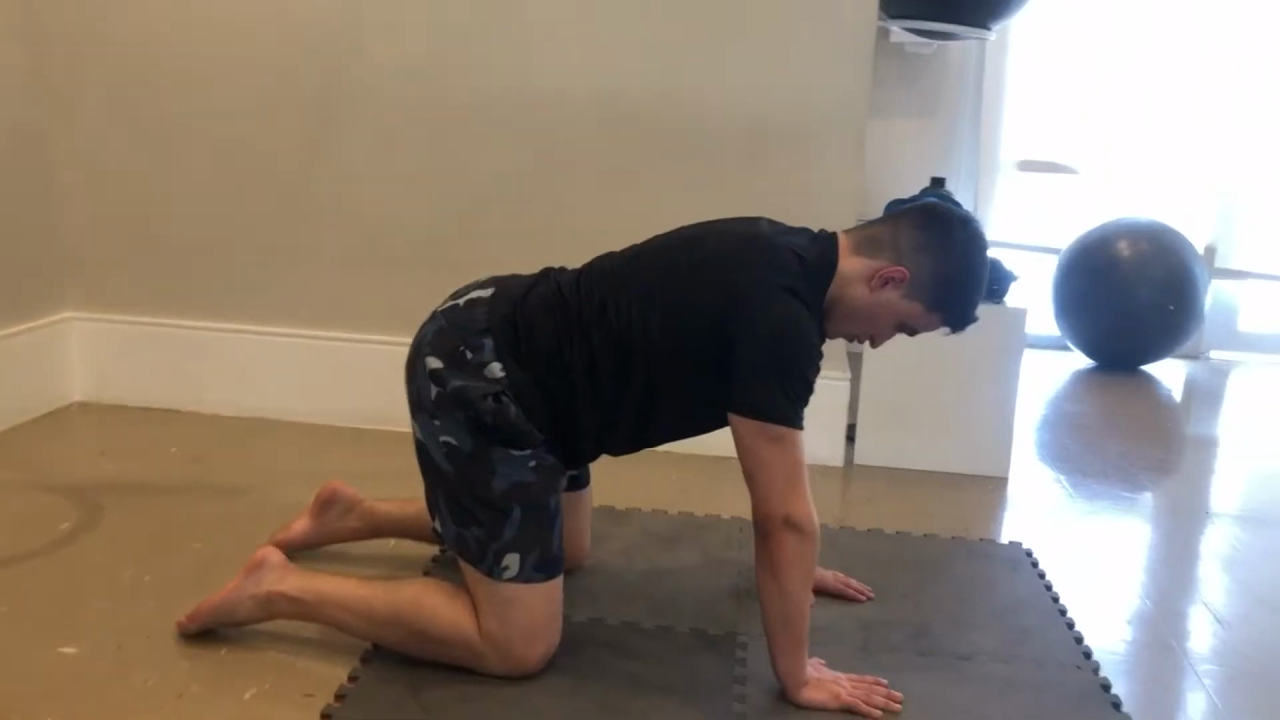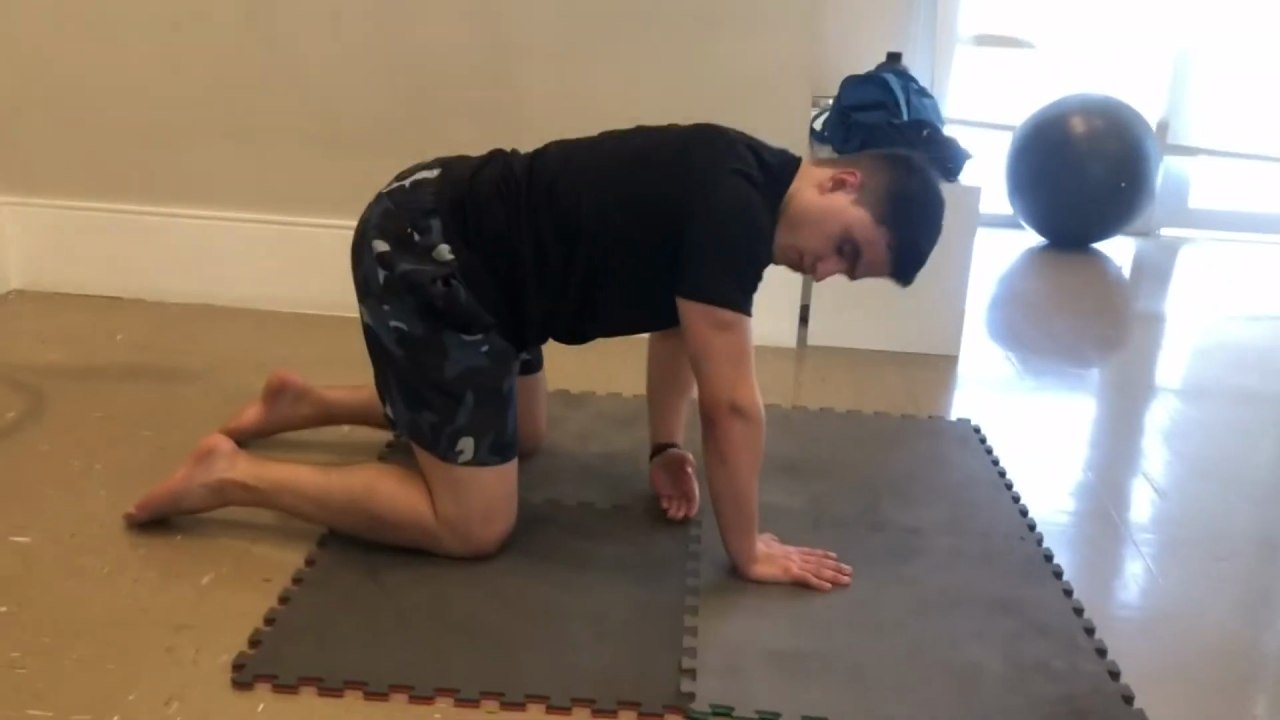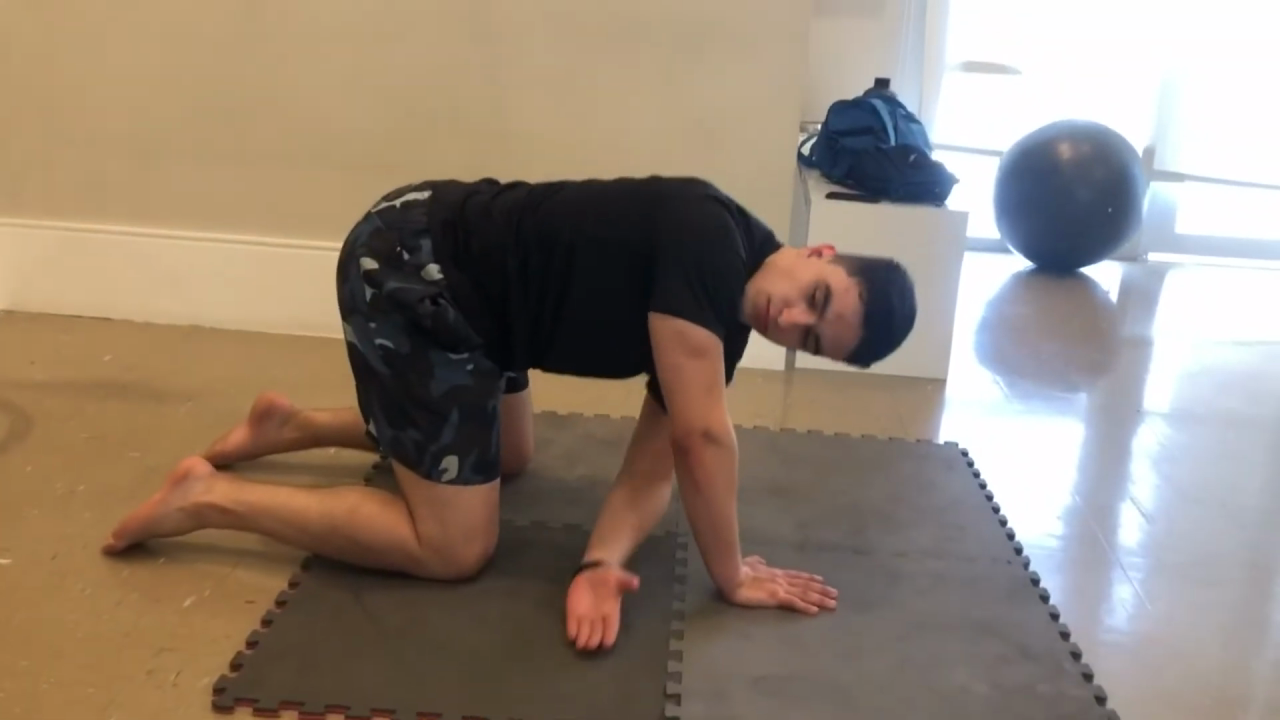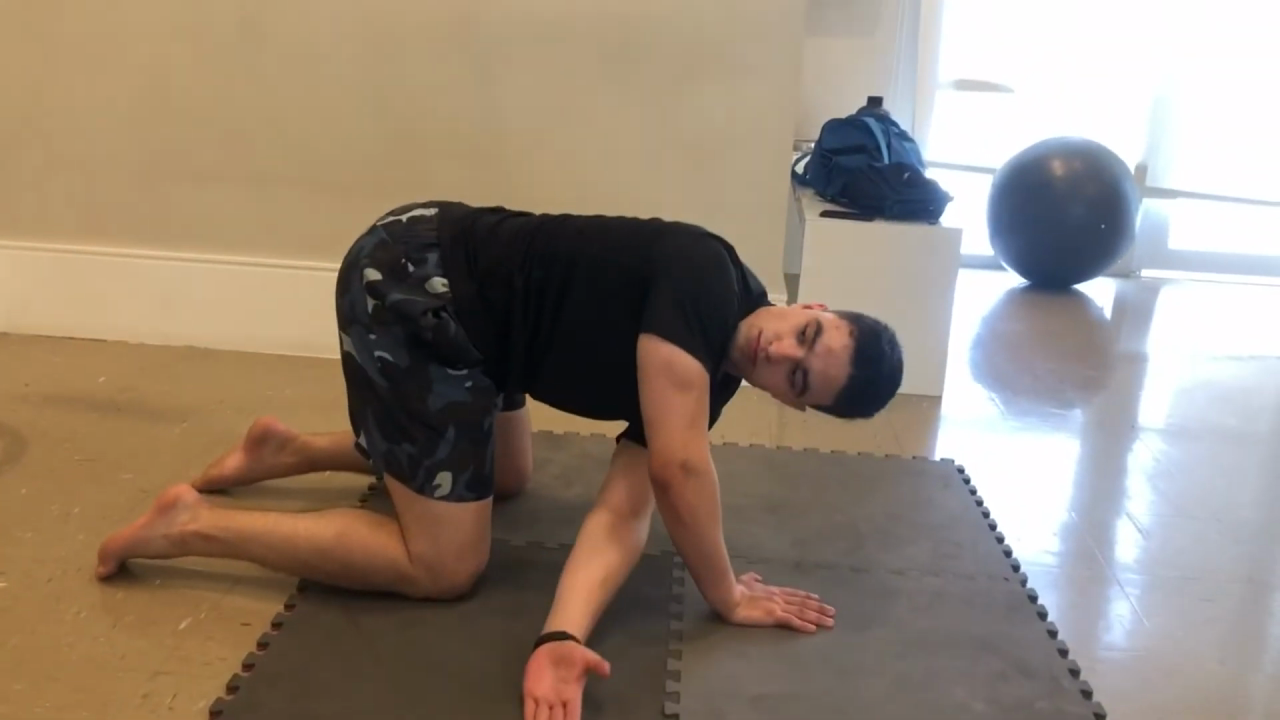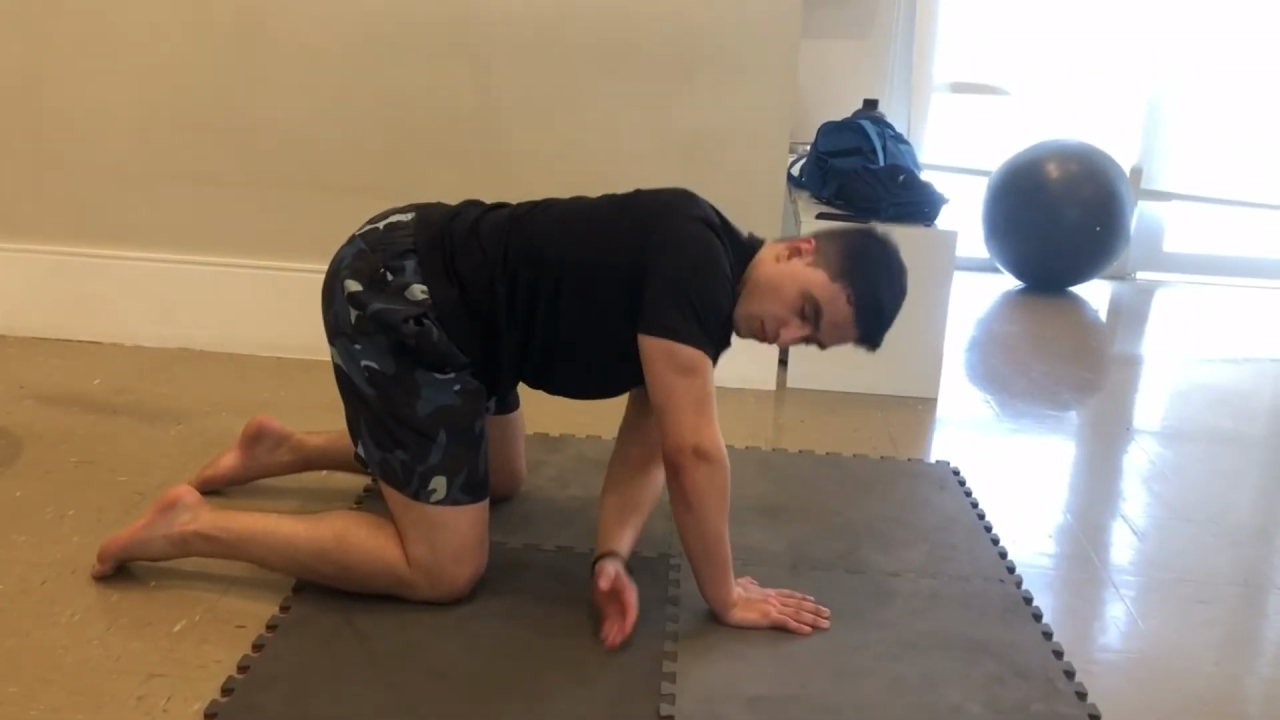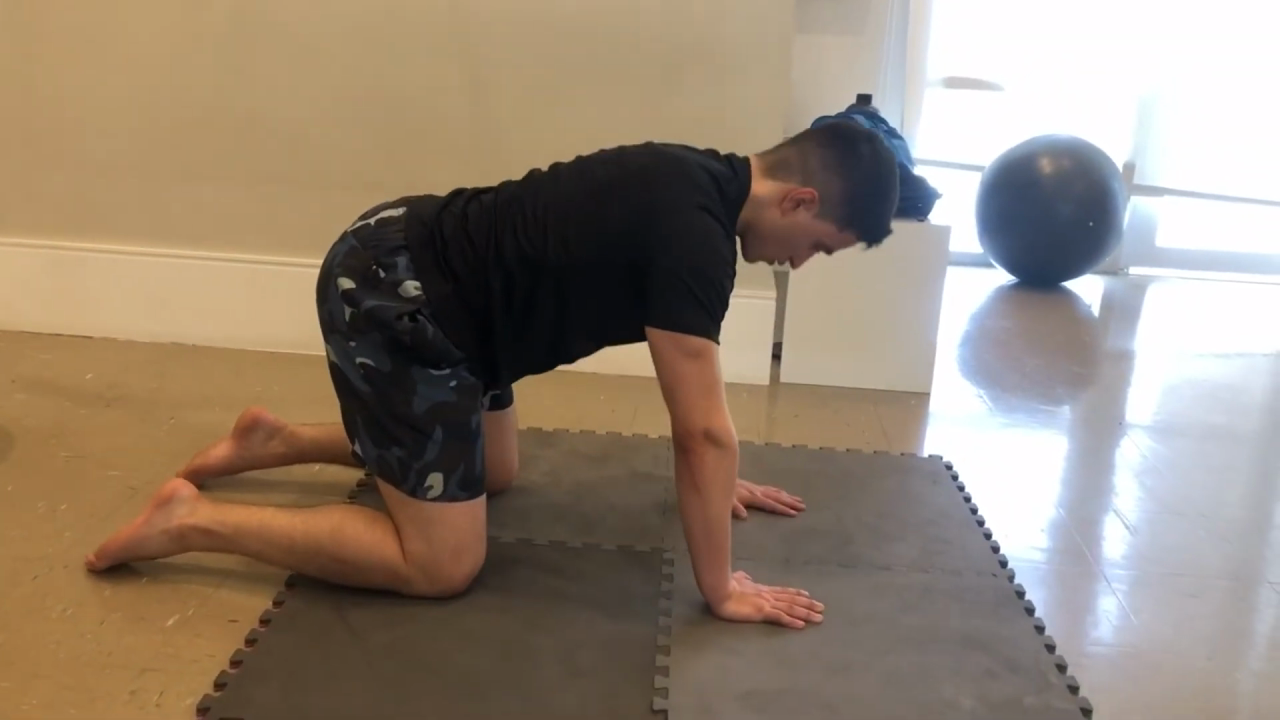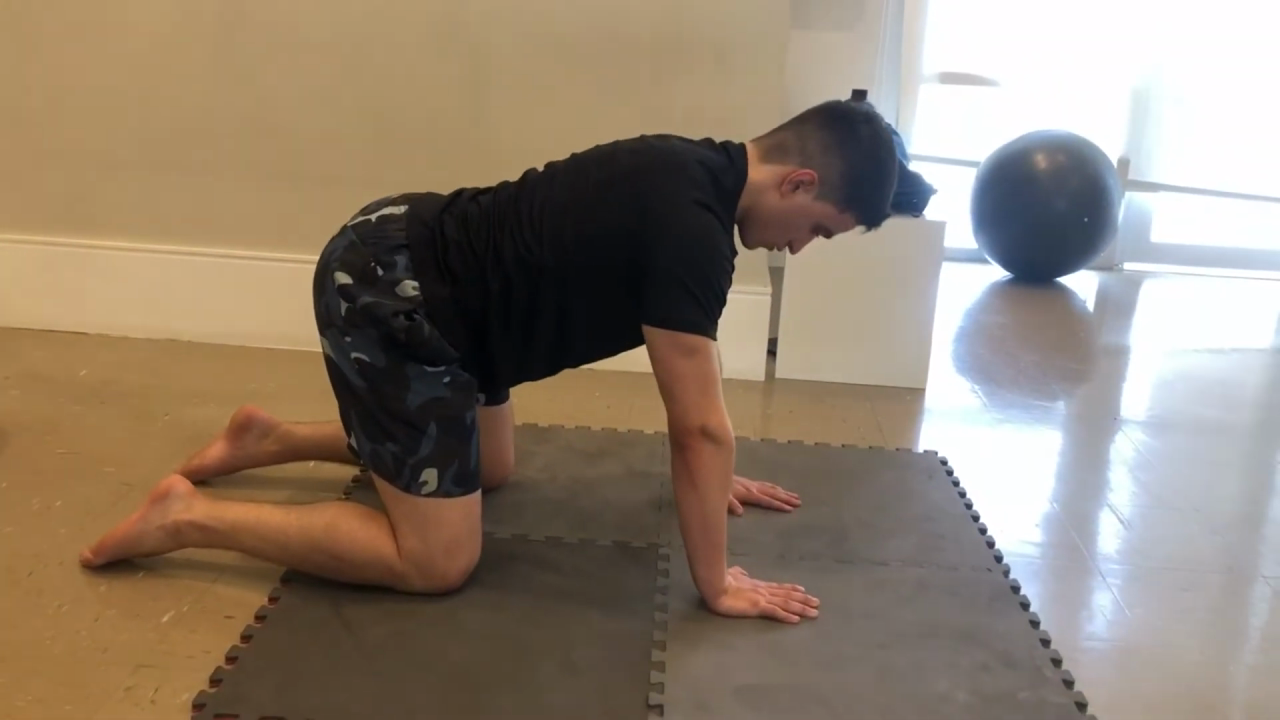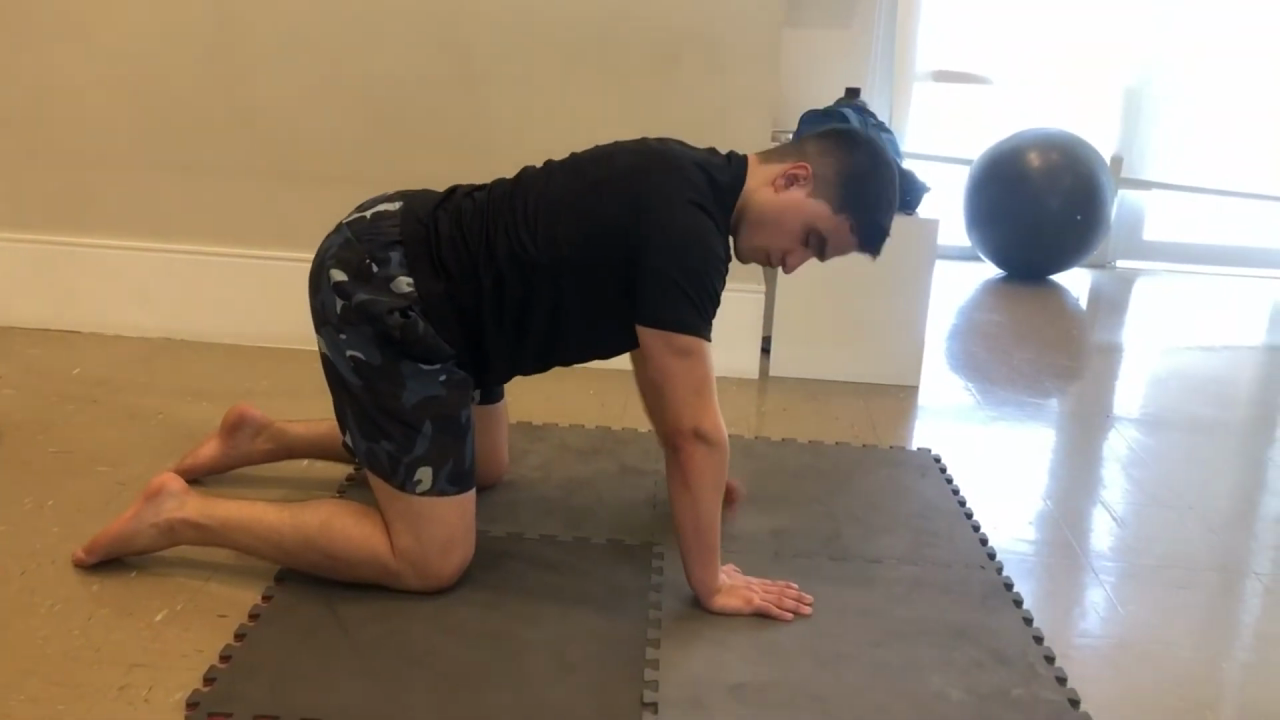
dt=0.5s
person 1, frame 1
left shoulder: (787, 267)
right shoulder: (779, 312)
right elbow: (785, 516)
left wrist: (795, 566)
left hip: (501, 348)
right hip: (477, 377)
left knee: (564, 553)
right knee: (518, 644)
left ankle: (356, 515)
right ankle: (280, 587)
person 1, frame 2
left shoulder: (744, 195)
right shoulder: (733, 204)
left elbow: (675, 320)
right elbow: (731, 404)
left wrist: (666, 448)
right wrist: (748, 551)
left hip: (452, 244)
right hip: (421, 256)
left knee: (520, 437)
right knee: (475, 525)
left ankle: (307, 401)
right ankle: (234, 476)
person 1, frame 3
left shoulder: (727, 316)
right shoulder: (707, 241)
left elbow: (657, 461)
right elbow: (702, 436)
left wrist: (599, 564)
right wrist: (732, 575)
left hip: (443, 268)
right hip: (409, 269)
left knee: (506, 458)
right knee: (456, 545)
left ankle: (292, 422)
right ankle: (212, 498)
person 1, frame 4
left shoulder: (711, 373)
right shoulder: (706, 280)
left elbow: (622, 511)
right elbow: (679, 467)
left wrist: (560, 638)
right wrist: (727, 595)
left hip: (443, 300)
right hip: (410, 280)
left knee: (506, 477)
right knee: (446, 565)
left ankle: (288, 448)
right ankle: (195, 525)
person 1, frame 5
left shoulder: (706, 307)
right shoulder: (693, 256)
left elbow: (644, 453)
right elbow: (693, 450)
left wrist: (611, 559)
right wrist: (724, 595)
left hip: (422, 290)
right hip: (393, 297)
left knee: (500, 478)
right knee: (444, 569)
left ankle: (283, 448)
right ankle: (194, 526)
person 1, frame 6
left shoulder: (695, 188)
right shoulder: (694, 231)
right elbow: (703, 431)
left wrist: (714, 479)
right wrist: (720, 587)
left hip: (408, 268)
right hip: (391, 297)
left knee: (491, 473)
right knee: (442, 564)
left ankle: (276, 439)
right ankle: (191, 521)
person 1, frame 7
left shoulder: (692, 178)
right shoulder: (691, 226)
right elbow: (699, 427)
left wrist: (713, 473)
right wrist: (716, 584)
left hip: (407, 258)
right hip: (388, 296)
left knee: (488, 470)
right knee: (438, 561)
left ankle: (272, 437)
right ankle: (190, 516)
person 1, frame 8
left shoulder: (689, 190)
right shoulder: (685, 226)
left elbow: (647, 341)
right elbow: (697, 429)
left wrist: (694, 470)
right wrist: (709, 581)
left hip: (404, 267)
right hip: (381, 290)
left knee: (481, 468)
right knee: (431, 558)
left ankle: (264, 436)
right ankle: (181, 514)
